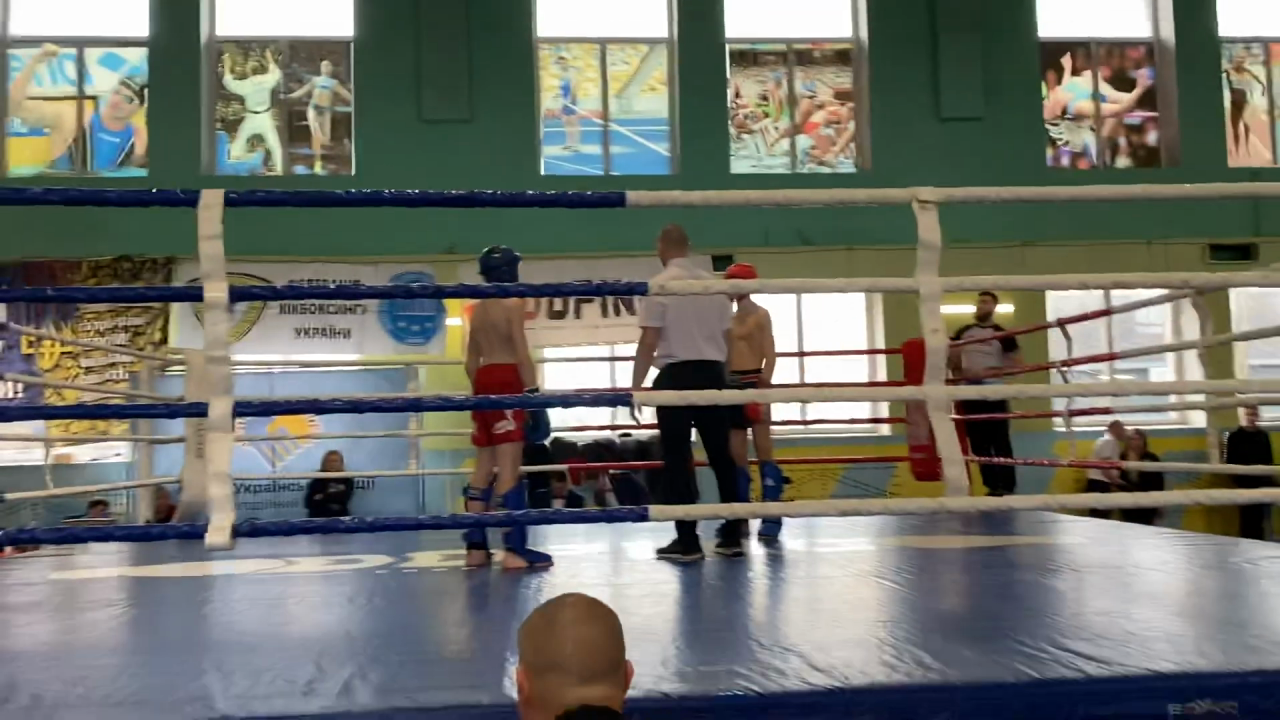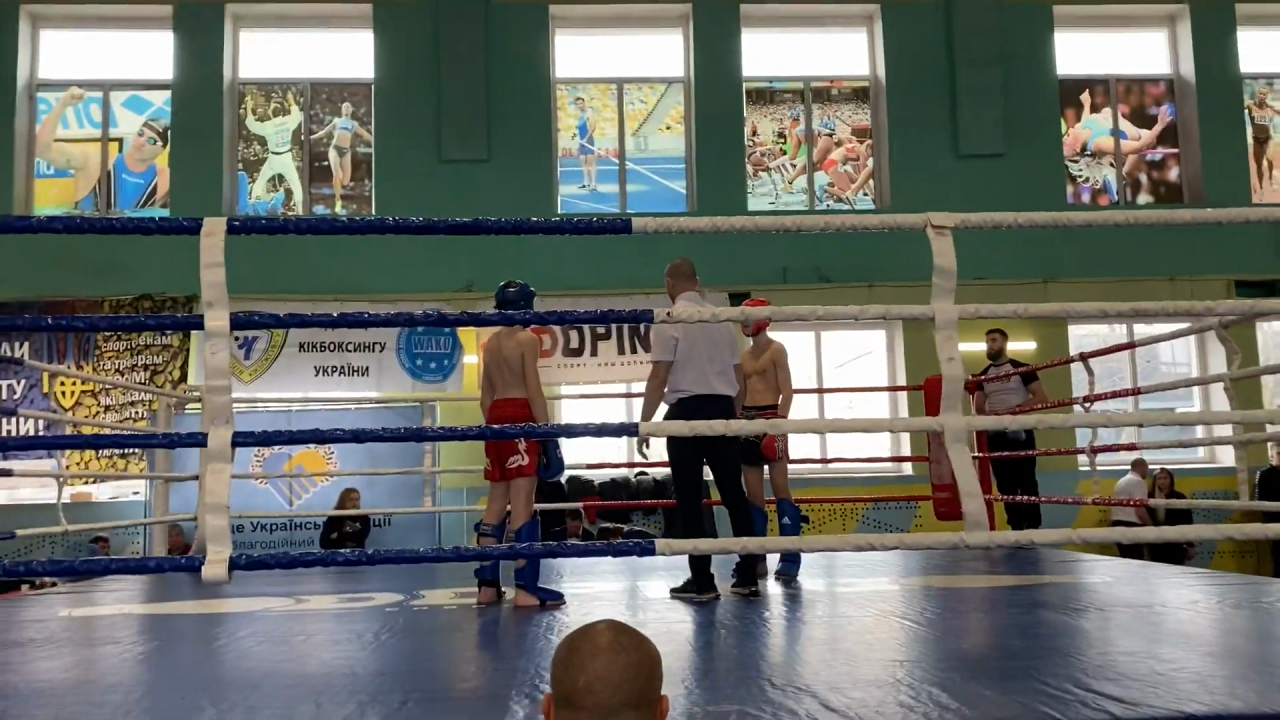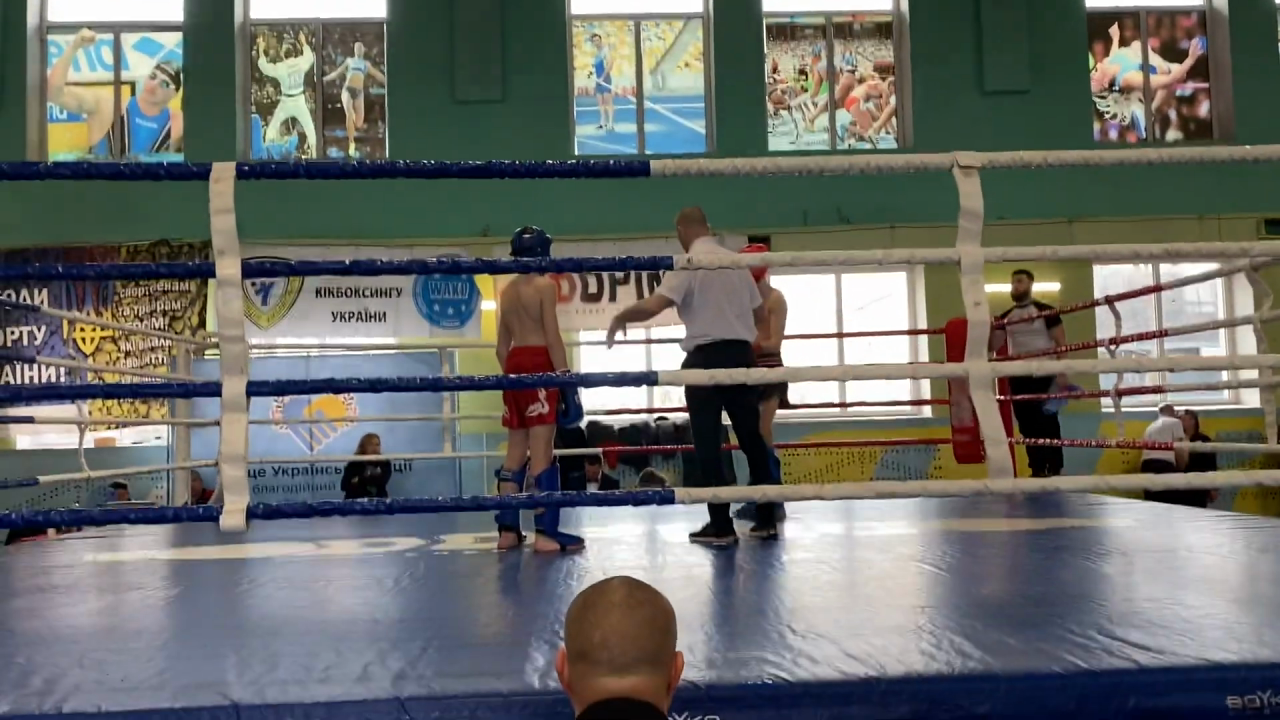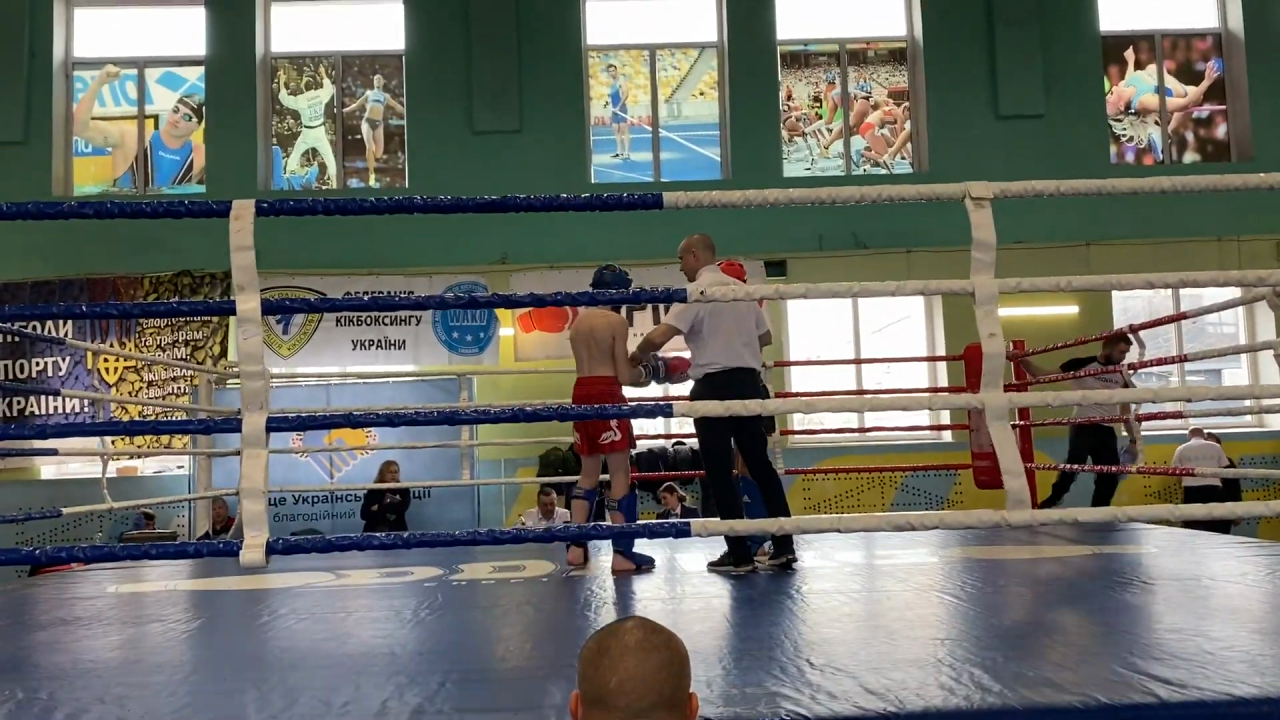
dt=1s
person 1, frame 1
left shoulder: (660, 285)
right shoulder: (713, 284)
left elbow: (648, 343)
right elbow: (727, 339)
left wrist: (635, 387)
left hip: (676, 376)
right hip: (711, 374)
left knee: (677, 459)
right knee: (721, 454)
left ankle: (687, 541)
right ankle: (732, 536)
person 1, frame 2
left shoulder: (669, 320)
right shoulder: (722, 318)
left elbow: (658, 378)
right elbow: (739, 378)
left wrist: (644, 424)
left hip: (686, 412)
right hip: (722, 410)
left knee: (690, 498)
right knee: (734, 493)
left ankle: (702, 581)
right ankle: (748, 576)
person 1, frame 3
left shoulder: (688, 264)
left elbow: (652, 306)
right elbow: (761, 314)
left wrist: (619, 318)
left hip: (706, 358)
right hip: (741, 355)
left knee: (708, 443)
right knee: (751, 436)
left ankle: (721, 525)
right ankle: (767, 519)
person 1, frame 4
left shoulder: (696, 291)
left elbow: (658, 337)
right elbow: (765, 337)
left wrist: (638, 354)
left hip: (713, 386)
right hip: (747, 382)
left knee: (720, 472)
right knee: (760, 463)
left ankle: (739, 554)
right ankle: (783, 545)
person 2, frame 1
left shoulder: (477, 309)
right shoulder: (513, 303)
left elbow: (471, 362)
right elbow: (521, 355)
right wrist: (534, 394)
left hip: (484, 383)
right hip: (508, 382)
left knee: (484, 466)
right knee: (508, 466)
left ankle: (476, 548)
right ankle: (514, 550)
person 2, frame 2
left shoulder: (490, 343)
right shoulder: (527, 339)
right elbow: (533, 390)
left hip: (496, 417)
right hip: (521, 417)
left knee: (497, 501)
right knee: (522, 502)
left ankle: (488, 585)
right ankle: (525, 587)
person 2, frame 3
left shoulder: (507, 291)
right shoulder: (545, 285)
left elbow: (502, 346)
right elbow: (552, 337)
left hip: (514, 365)
right hip: (539, 365)
left knee: (517, 450)
right knee: (541, 449)
left ankle: (508, 530)
right ankle: (545, 533)
person 2, frame 4
left shoulder: (578, 321)
right shoulder: (615, 321)
right elbow: (623, 374)
left wrist: (644, 367)
right wrist: (653, 370)
left hip: (581, 393)
right hip: (605, 396)
left knee: (588, 473)
right knee: (620, 474)
left ankle: (577, 546)
right ankle: (622, 554)
person 3, frame 1
left shoulder: (760, 314)
right shoulder: (730, 319)
left elbow: (770, 355)
left wrist: (763, 387)
left hip: (753, 383)
right hip: (731, 386)
left knee: (763, 450)
right knee: (736, 455)
left ankle: (772, 518)
person 3, frame 2
left shoulder: (776, 349)
right shoulder: (744, 355)
left elbow: (787, 391)
left hip: (770, 420)
right hip: (746, 422)
left knee: (780, 489)
right knee: (753, 494)
left ankle: (790, 558)
right ankle: (756, 557)
person 3, frame 3
left shoulder: (775, 298)
left elbow: (775, 342)
left wrist: (754, 346)
left hip: (769, 370)
left knee: (762, 435)
right knee: (757, 438)
right ankle: (773, 503)
person 3, frame 4
left shoulder: (745, 314)
right shoulder: (726, 316)
left hip: (749, 394)
right hip: (735, 395)
left knee: (749, 468)
right knee: (746, 467)
left ankle: (756, 539)
person 4, frame 1
left shoulder: (1002, 335)
right shoulder: (963, 332)
left elbow: (1016, 365)
right elbow: (950, 357)
left wrist: (990, 371)
right wrist: (962, 371)
left hip: (993, 396)
right hip: (970, 397)
left knee: (1000, 443)
right knee: (979, 445)
left ankle: (1007, 488)
right ankle: (993, 487)
person 4, frame 2
left shoulder: (1021, 369)
right shoulder: (983, 375)
left elbow: (1041, 397)
right elbow: (978, 406)
left wrist: (1017, 409)
right wrist: (989, 416)
left hip: (1020, 433)
right hip: (995, 435)
left knee: (1026, 481)
right knee: (1005, 483)
left ankle: (1033, 527)
right ankle: (1016, 527)
person 4, frame 3
left shoulder: (1045, 311)
right shoulder: (1006, 317)
left elbow: (1061, 343)
right elbow: (993, 346)
left wrist: (1062, 373)
left hip: (1042, 375)
right hip: (1018, 377)
left knee: (1047, 423)
right knee: (1027, 426)
left ankle: (1054, 471)
right ankle: (1038, 471)
person 4, frame 4
left shoulder: (1122, 375)
right shoulder: (1080, 365)
left elbow: (1125, 409)
right elbow: (1046, 377)
left wrist: (1132, 439)
right wrist: (1024, 361)
left hip: (1106, 430)
right hip: (1083, 424)
left knee: (1111, 474)
right knee: (1076, 459)
right ankle: (1056, 495)
